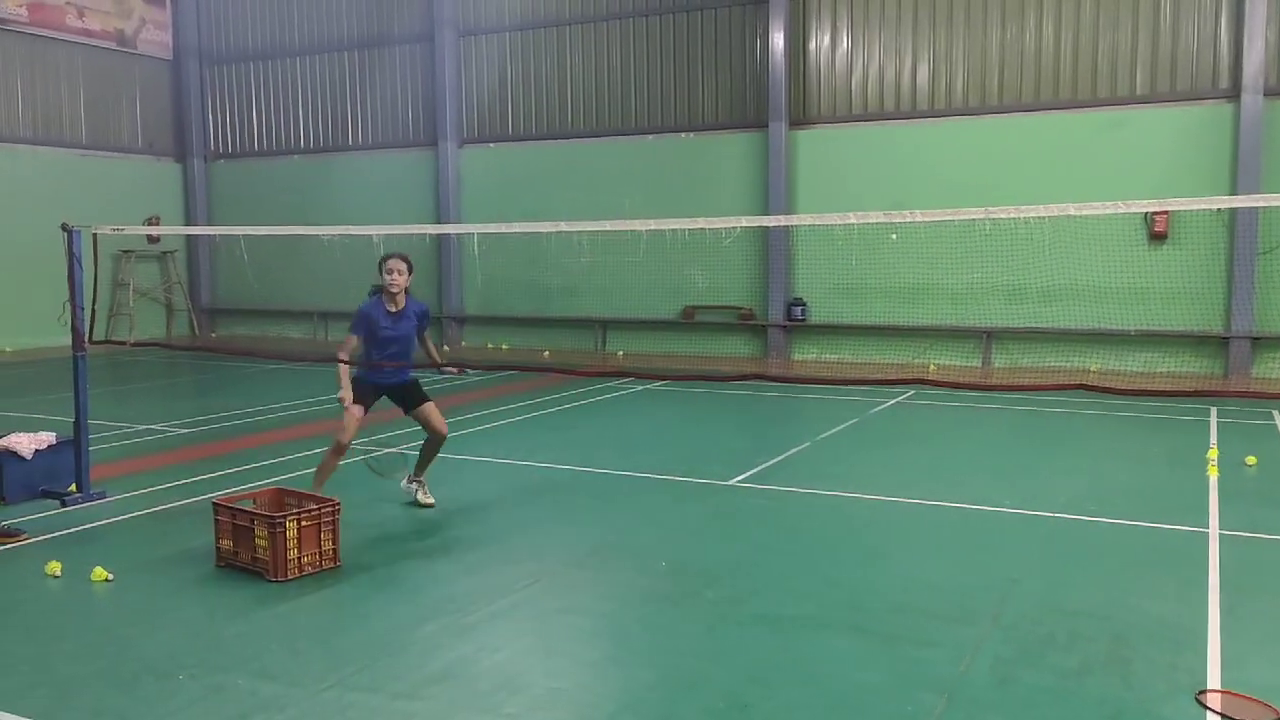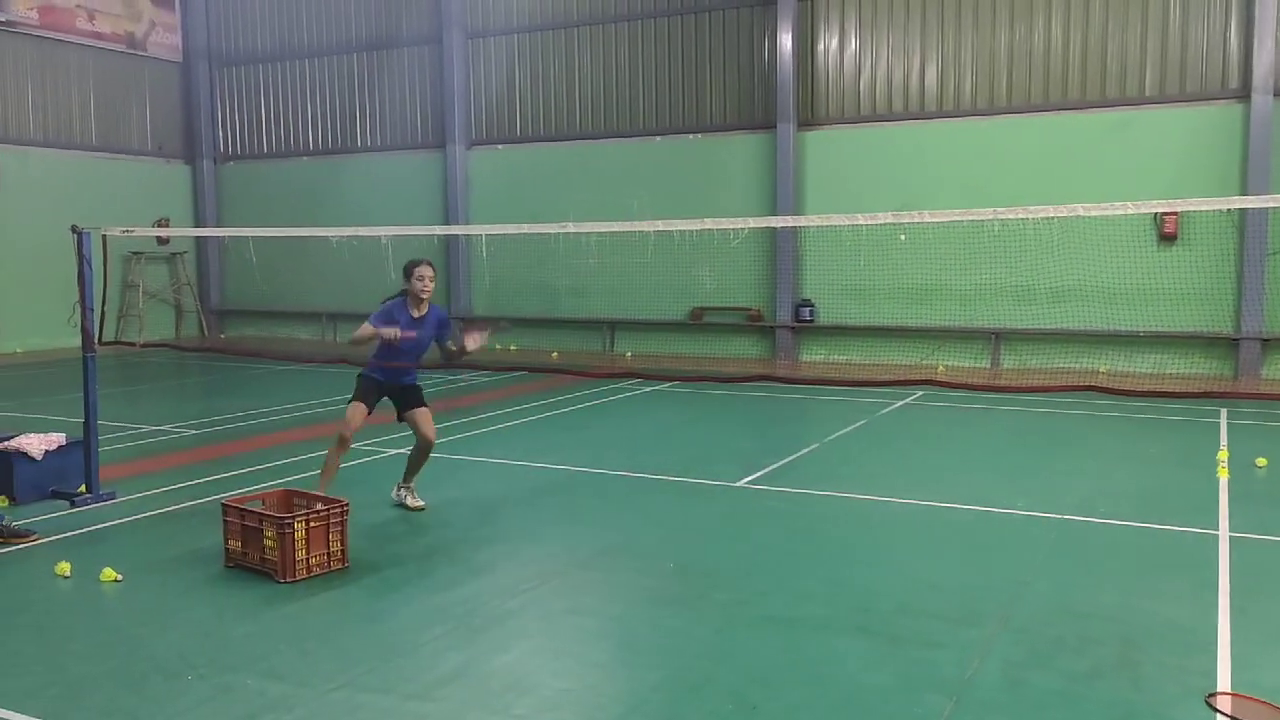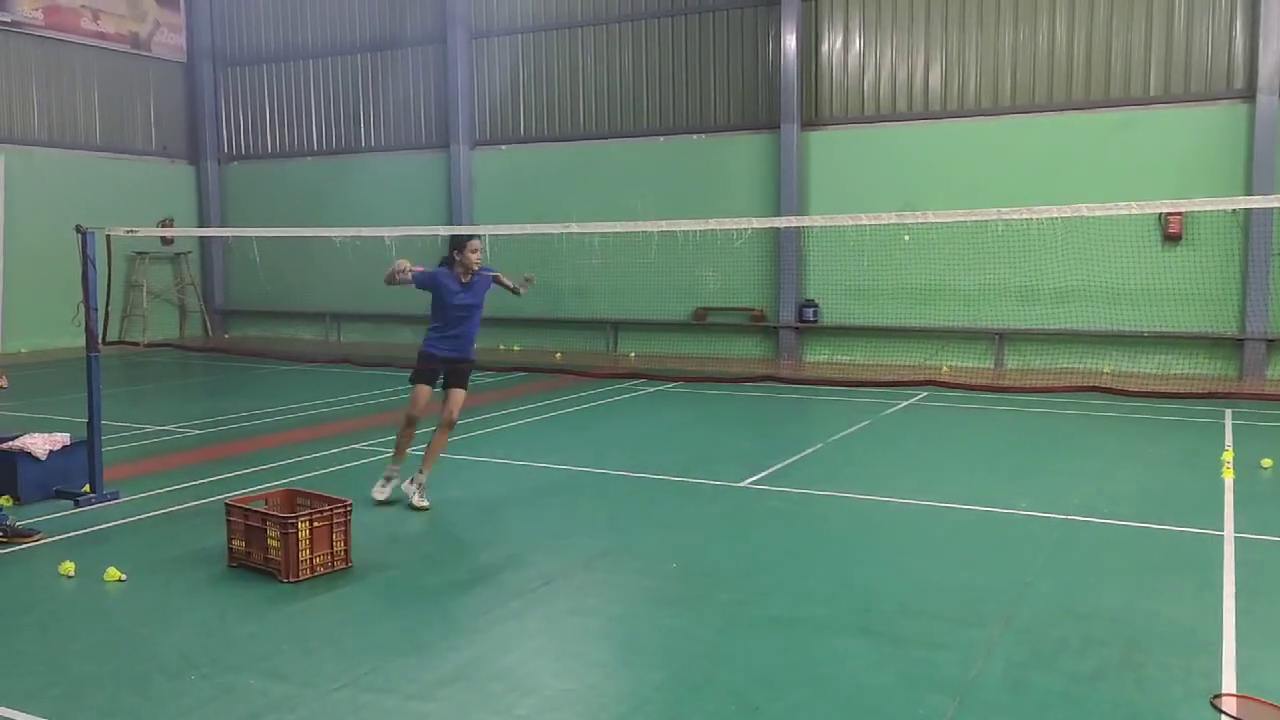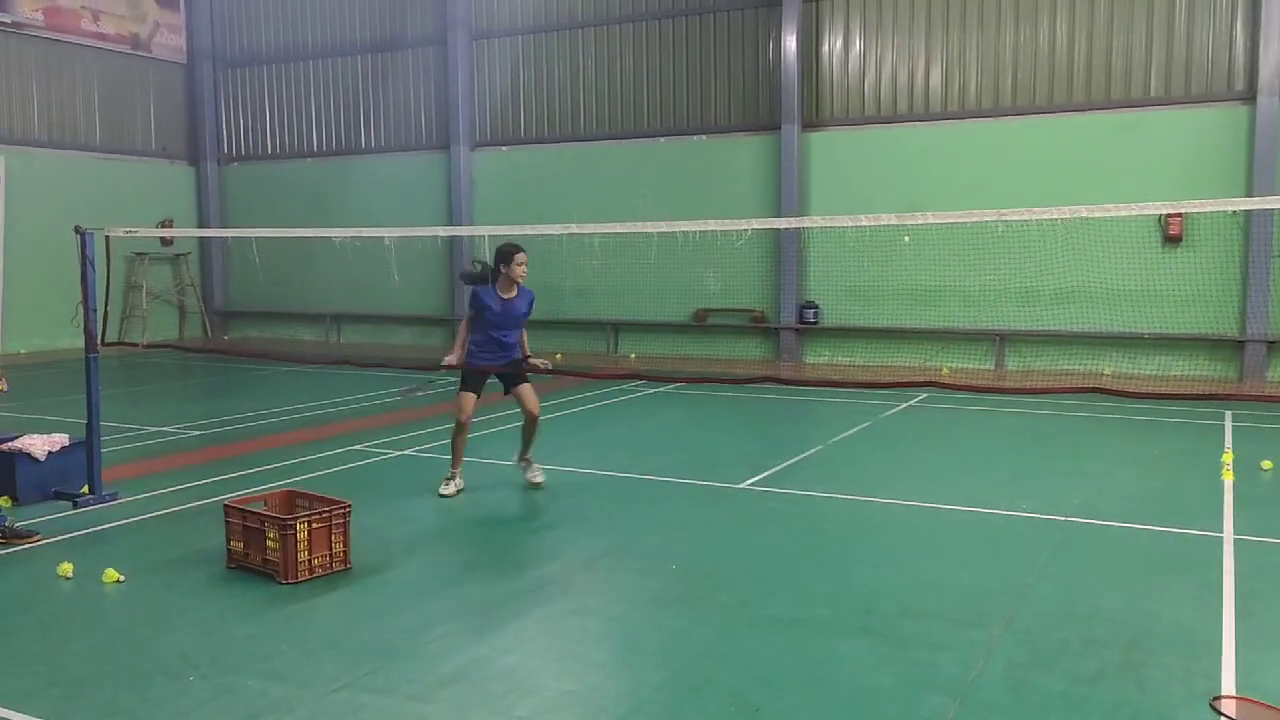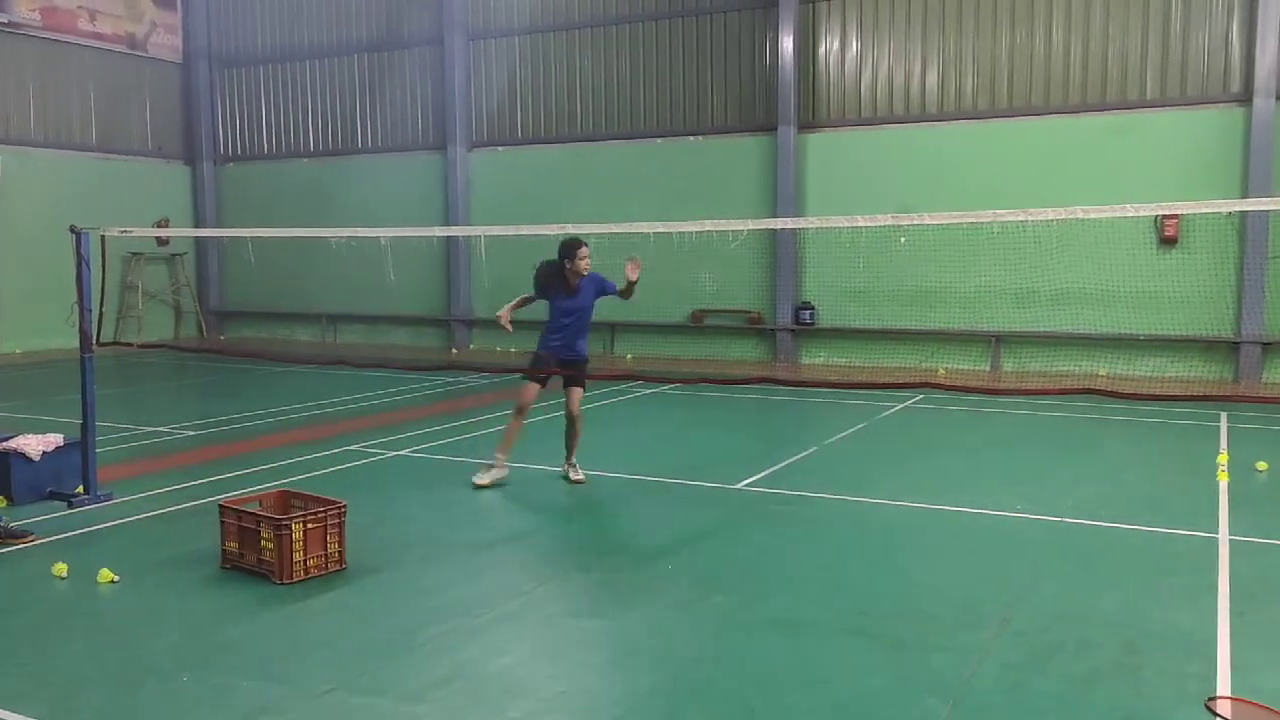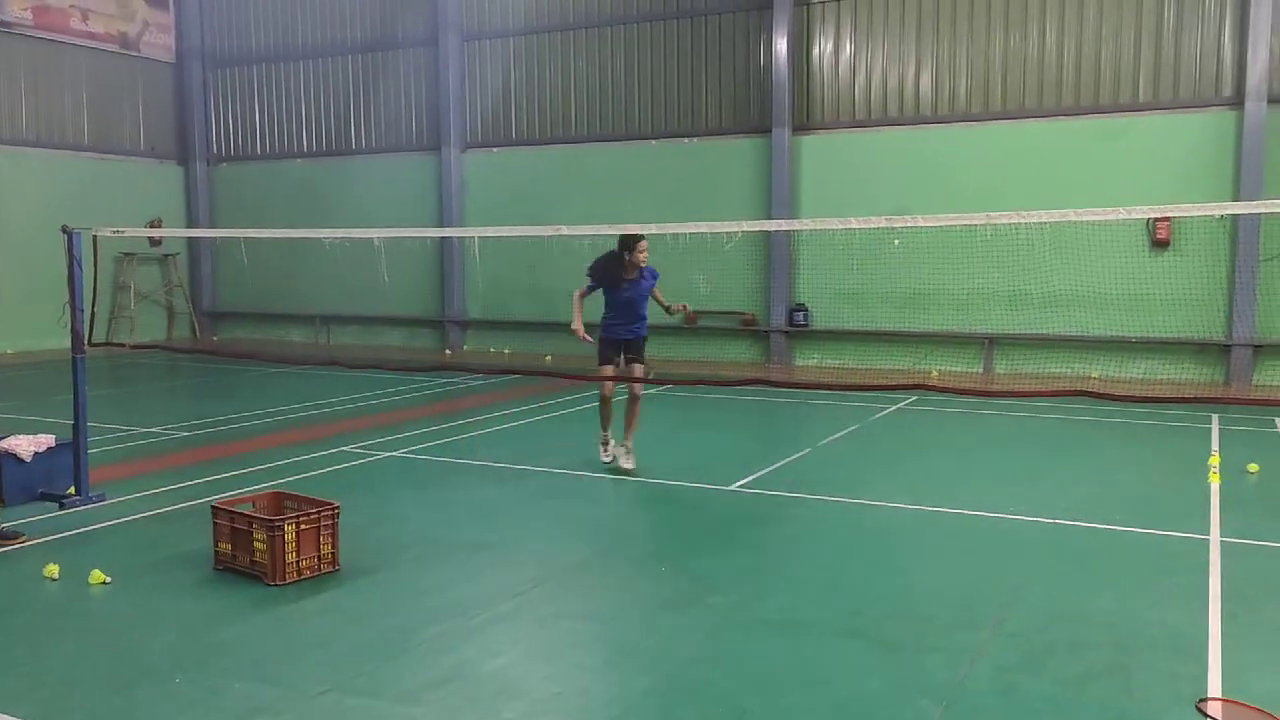
dt=0.2s
person 1, frame 1
left shoulder: (419, 310)
right shoulder: (368, 311)
right elbow: (344, 353)
left wrist: (440, 366)
right wrist: (345, 386)
left hip: (403, 380)
right hip: (367, 381)
left knee: (440, 431)
right knee: (342, 441)
left ankle: (415, 480)
person 1, frame 2
left shoulder: (439, 317)
right shoulder: (391, 309)
left elbow: (448, 356)
right elbow: (355, 338)
left wrist: (465, 348)
right wrist: (381, 332)
left hip: (407, 384)
right hip: (374, 379)
left knee: (428, 439)
right knee: (345, 435)
left ankle: (404, 488)
right ankle: (321, 497)
person 1, frame 3
left shoulder: (483, 277)
right shoulder: (439, 277)
right elbow: (391, 281)
left wrist: (514, 288)
right wrist: (398, 268)
left hip: (462, 357)
right hip: (432, 352)
left knee: (449, 419)
right knee: (413, 416)
left ankle: (418, 482)
right ankle: (392, 472)
person 1, frame 4
left shoulder: (527, 297)
right shoulder: (481, 293)
right elbow: (468, 321)
left wrist: (528, 358)
right wrist: (456, 352)
left hip: (511, 361)
right hip: (478, 360)
left knee: (533, 412)
right knee: (462, 419)
left ankle: (525, 459)
right ankle: (455, 474)
person 1, frame 5
left shoulder: (594, 282)
right shoulder: (551, 284)
left elbow: (625, 295)
right elbow: (528, 298)
left wrist: (631, 281)
right wrist: (507, 309)
left hip: (575, 356)
right hip: (547, 351)
left knee: (573, 413)
right knee: (522, 407)
left ankle: (570, 463)
right ankle: (498, 464)
person 1, frame 6
left shoulder: (648, 274)
right shoulder: (607, 275)
right elbow: (579, 294)
left wrist: (669, 308)
right wrist: (577, 321)
left hip: (635, 336)
right hip: (610, 336)
left knee: (635, 392)
right knee: (606, 393)
left ankle: (627, 445)
right ankle: (606, 439)
